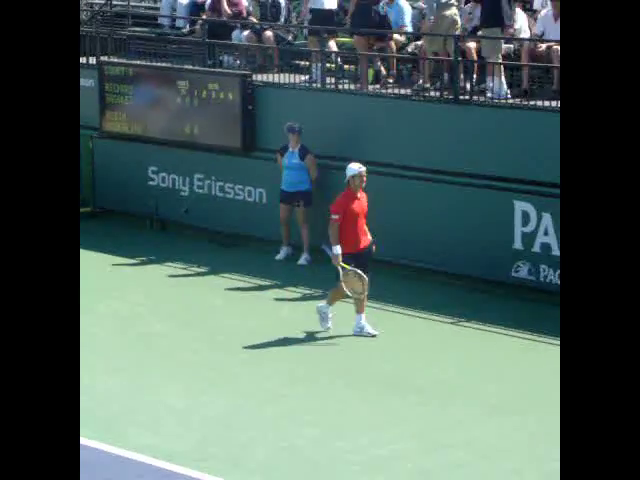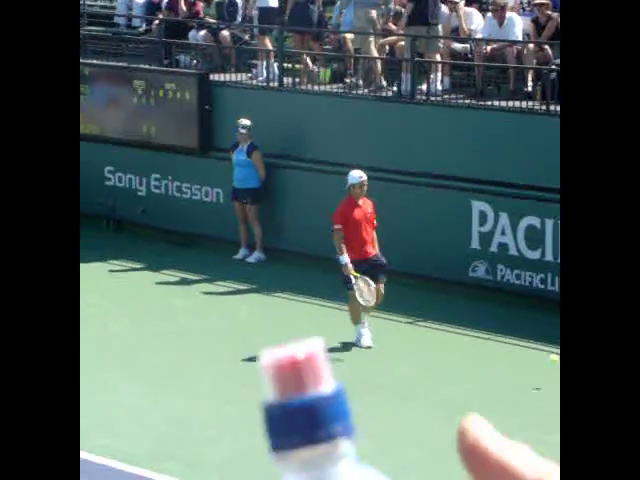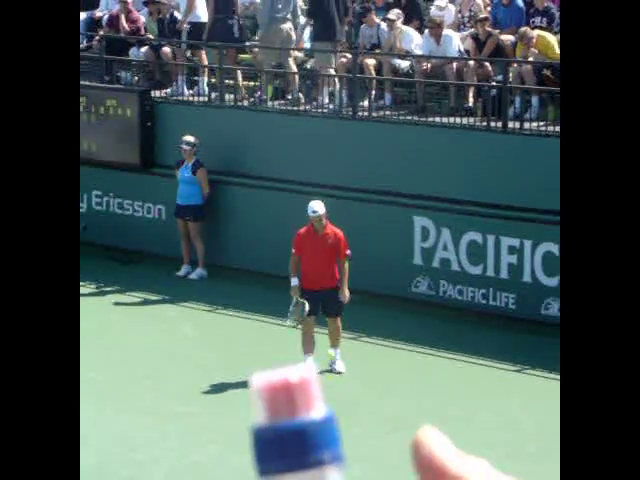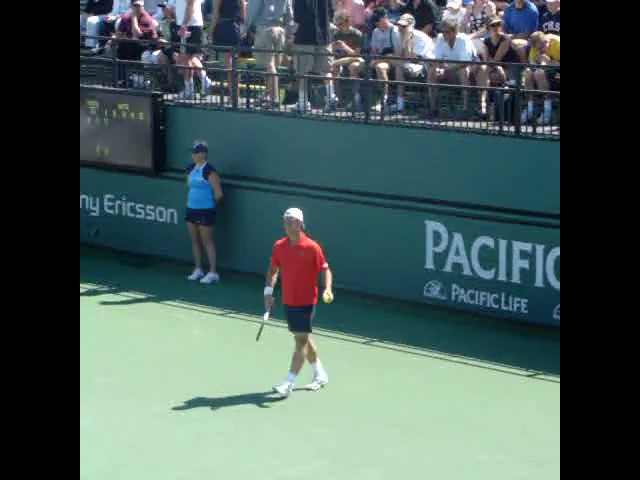
dt=0.7s
person 1, frame 1
left shoulder: (363, 196)
right shoulder: (342, 200)
right elbow: (333, 227)
left wrist: (369, 238)
right wrist: (336, 251)
left hip: (363, 248)
right hip: (347, 251)
right knee: (345, 287)
left ankle: (360, 324)
right ankle: (325, 308)
person 1, frame 2
left shoulder: (369, 204)
right shoulder: (343, 208)
right elbow: (337, 237)
left wrist: (377, 251)
right wrist: (345, 261)
left hip: (371, 256)
right hip: (352, 260)
left knee: (379, 292)
right knee: (355, 296)
left ankle: (362, 322)
right ankle: (360, 332)
person 1, frame 3
left shoulder: (337, 235)
right shoulder: (301, 235)
left elbow: (344, 261)
right elbow: (294, 260)
left wrist: (344, 287)
right wrist: (294, 283)
left hip: (331, 286)
right hip: (308, 288)
left knee: (334, 322)
right knee: (307, 325)
left ankle: (335, 358)
person 1, frame 4
left shoulder: (312, 247)
right shoulder: (278, 246)
left elbow: (325, 270)
right elbow: (273, 271)
left wrist: (327, 290)
right wrist: (268, 291)
left hip: (306, 302)
right hip: (288, 302)
left knee: (300, 340)
right knee: (302, 339)
left ankle: (288, 383)
right ankle: (320, 374)
person 2, frame 1
left shoulder: (305, 153)
right shoulder: (282, 151)
left elbow: (314, 174)
left wrist: (304, 183)
left hip: (302, 192)
right hip: (286, 190)
left knee: (302, 223)
right knee: (283, 221)
left ankle: (305, 254)
right ankle: (285, 248)
person 2, frame 2
left shoulder: (253, 150)
right shoulder: (234, 148)
left elbow: (262, 172)
left wrist: (256, 184)
left hip: (251, 189)
right hip: (237, 188)
left knee: (253, 221)
right knee: (241, 220)
left ankle: (259, 252)
right ankle: (244, 249)
person 2, frame 3
left shoulder: (198, 167)
right shoulder: (180, 165)
left elbow: (206, 190)
left wrist: (198, 202)
left hip: (194, 207)
right hip: (180, 204)
left knee: (195, 237)
right knee: (183, 237)
left ankle: (201, 269)
right ankle: (186, 266)
person 2, frame 4
left shoulder: (209, 171)
right shoulder: (191, 169)
left elbow: (219, 193)
left wrist: (209, 203)
left hip: (205, 211)
right hip: (191, 208)
left knee: (207, 241)
right knee: (195, 240)
left ankle: (213, 273)
right ankle: (198, 269)
